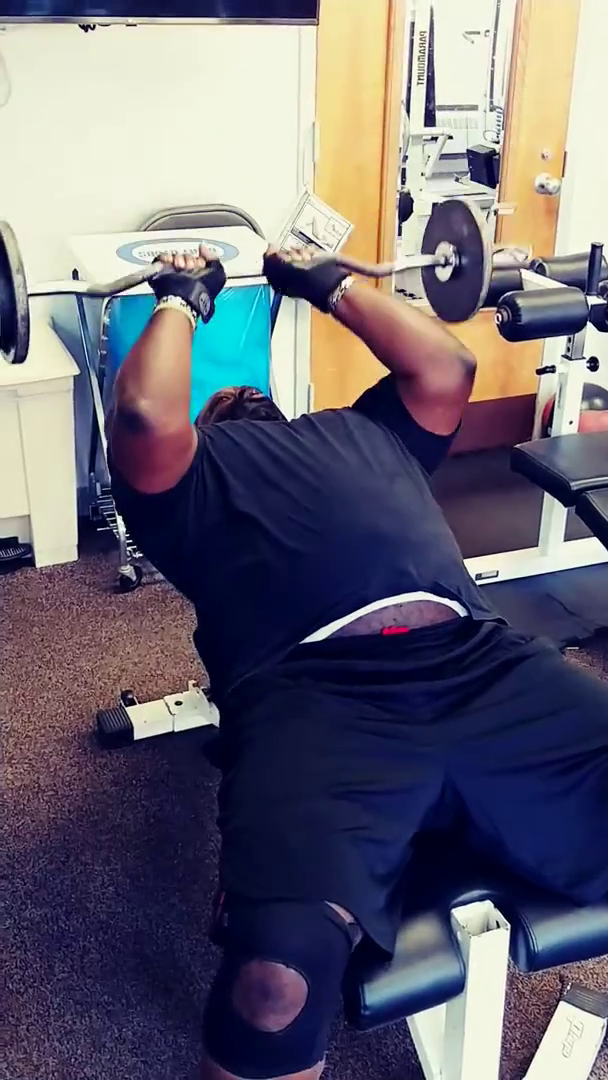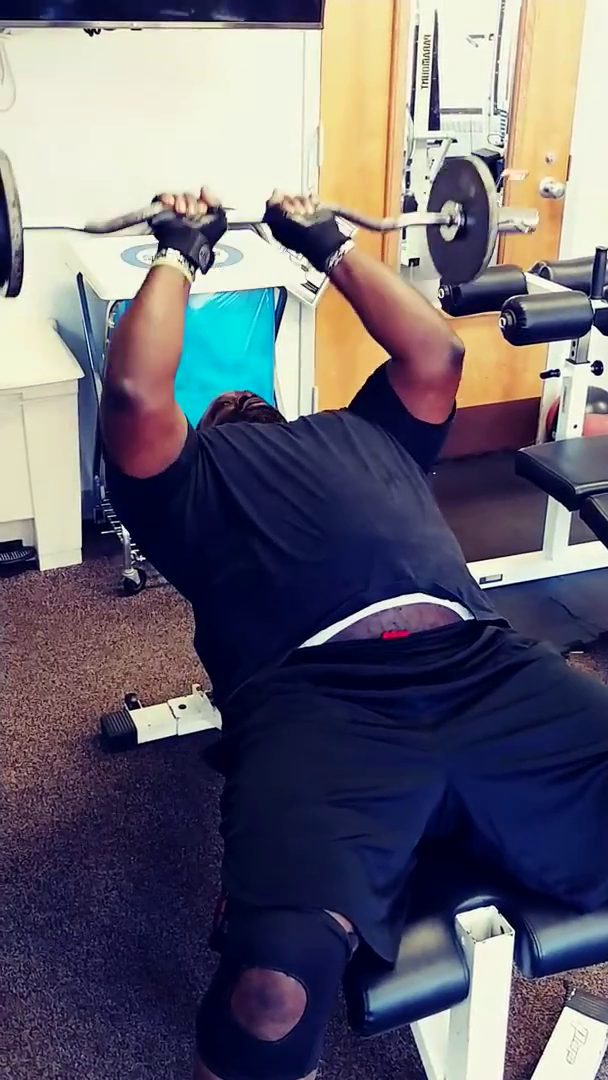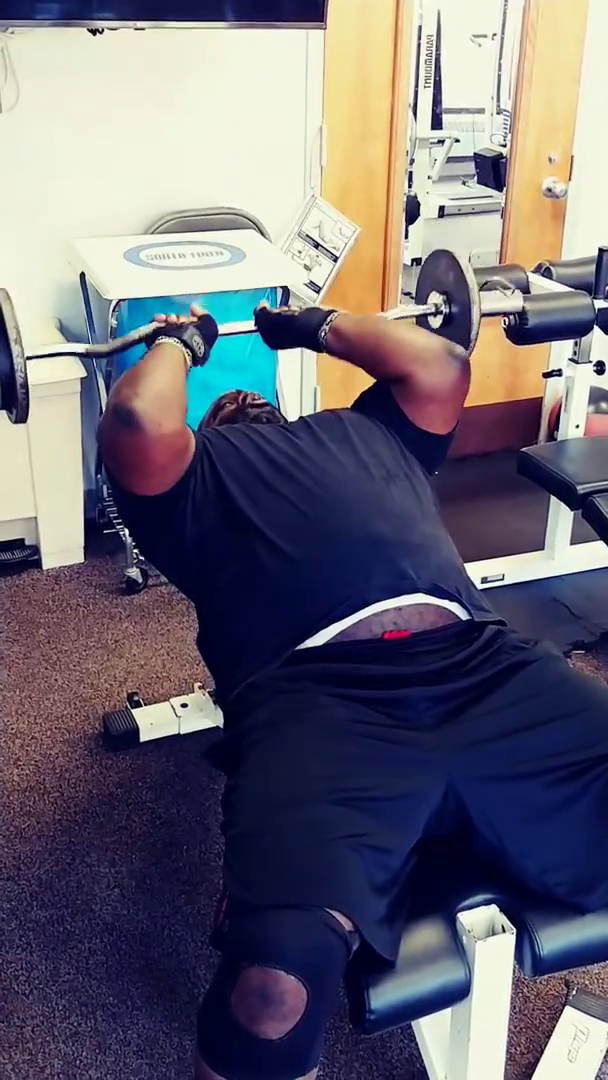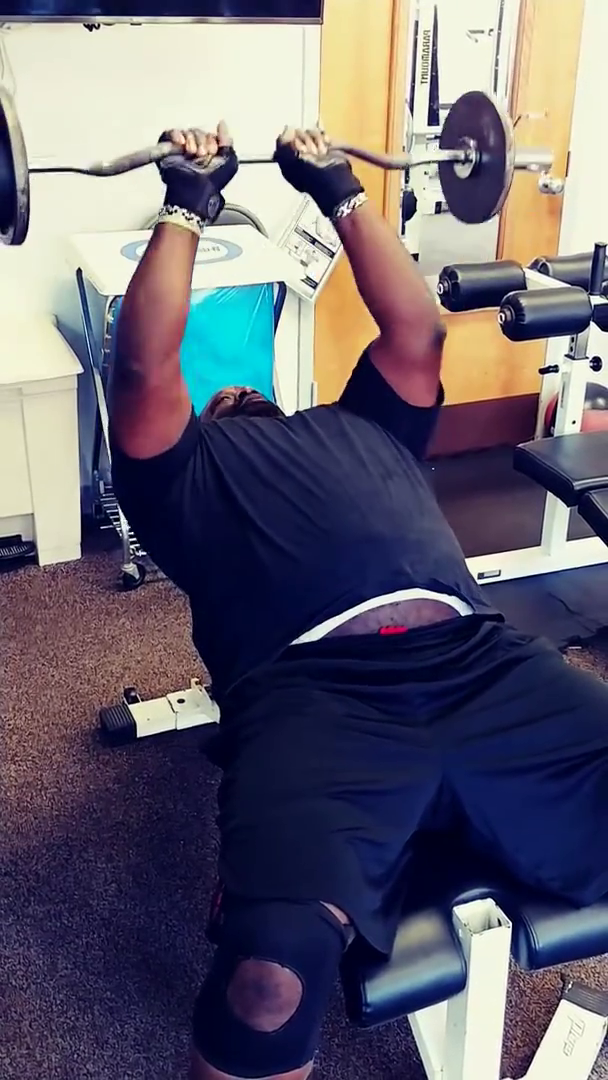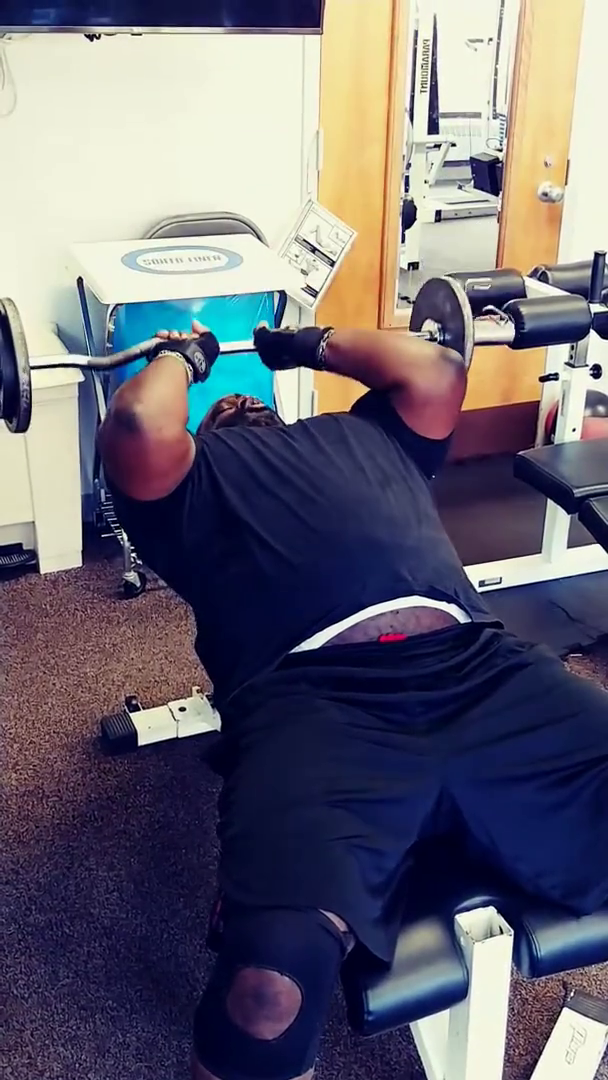
dt=1s
person 1, frame 1
left shoulder: (358, 432)
right shoulder: (188, 472)
left elbow: (446, 369)
right elbow: (145, 417)
left wrist: (330, 284)
right wrist: (182, 300)
left hip: (477, 660)
right hip: (311, 694)
right knee: (277, 973)
person 1, frame 2
left shoulder: (361, 431)
right shoulder: (192, 475)
left elbow: (435, 350)
right elbow: (134, 396)
left wrist: (329, 246)
right wrist: (176, 255)
left hip: (485, 667)
right hip: (314, 699)
right knee: (274, 983)
person 1, frame 3
left shoulder: (361, 430)
right shoulder: (193, 472)
left elbow: (442, 366)
right elbow: (136, 423)
left wrist: (320, 327)
right wrist: (177, 344)
left hip: (481, 664)
right hip: (314, 697)
right knee: (275, 981)
person 1, frame 4
left shoulder: (359, 429)
right shoulder: (190, 472)
left elbow: (416, 329)
right elbow: (144, 367)
left wrist: (341, 194)
right wrist: (185, 210)
left hip: (481, 661)
right hip: (313, 692)
right knee: (271, 972)
person 1, frame 5
left shoulder: (358, 434)
right shoulder: (193, 473)
left elbow: (438, 371)
right elbow: (136, 430)
left wrist: (320, 346)
right wrist: (179, 359)
left hip: (476, 665)
right hip: (311, 696)
right knee: (270, 981)
